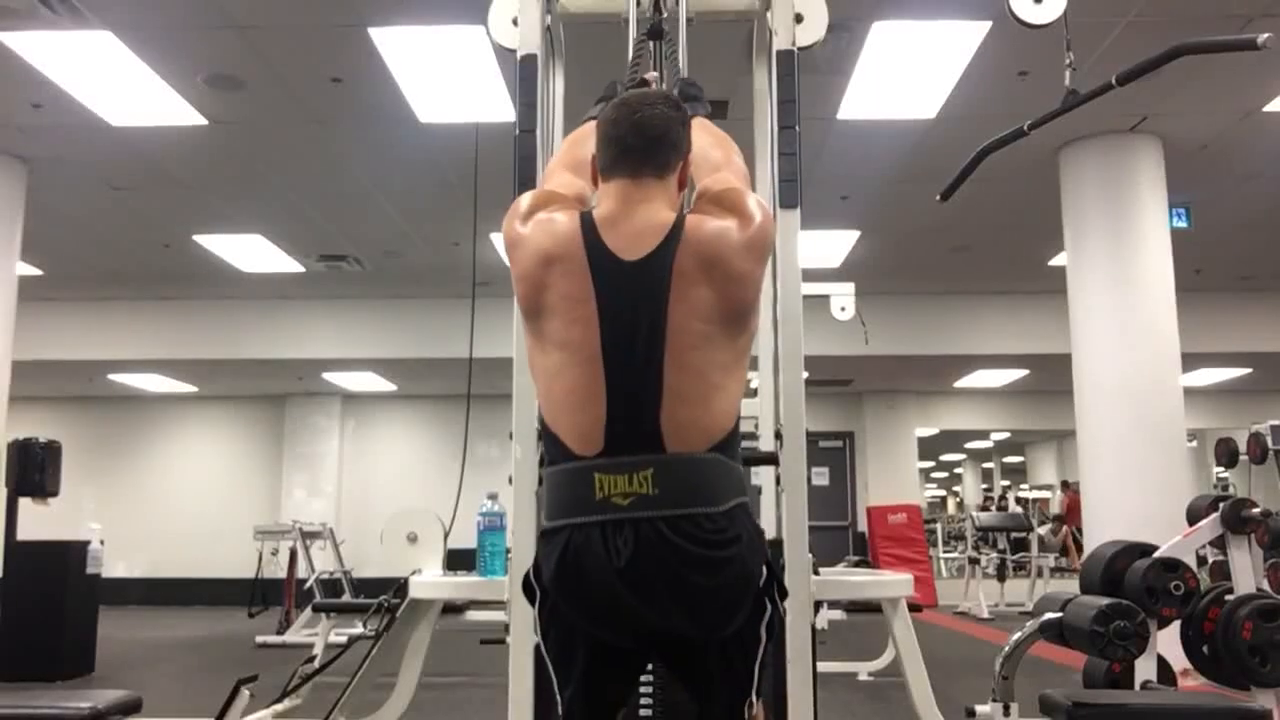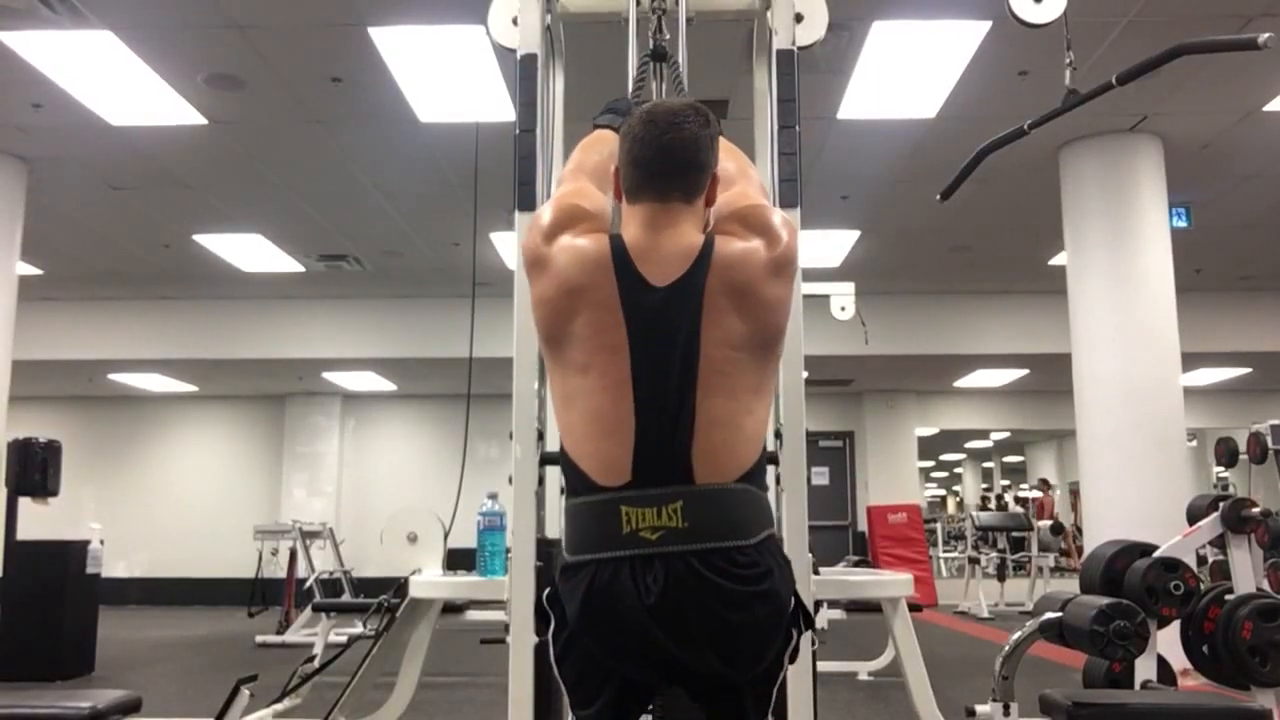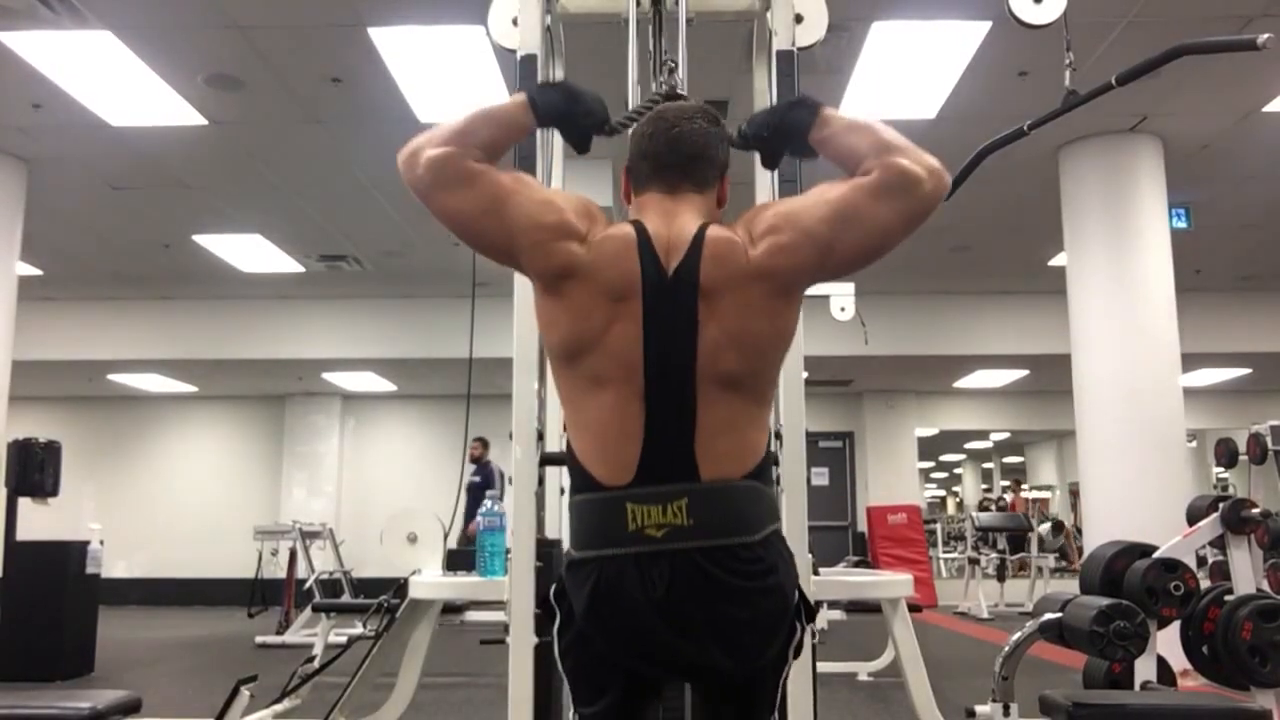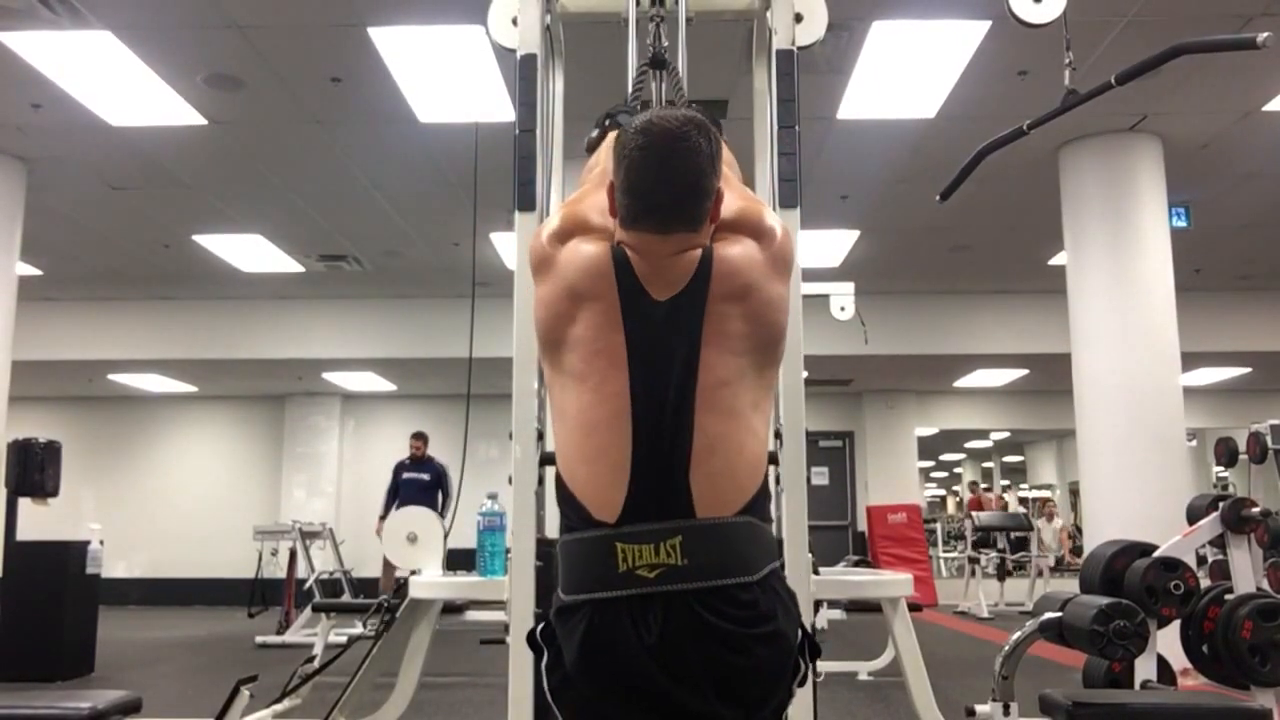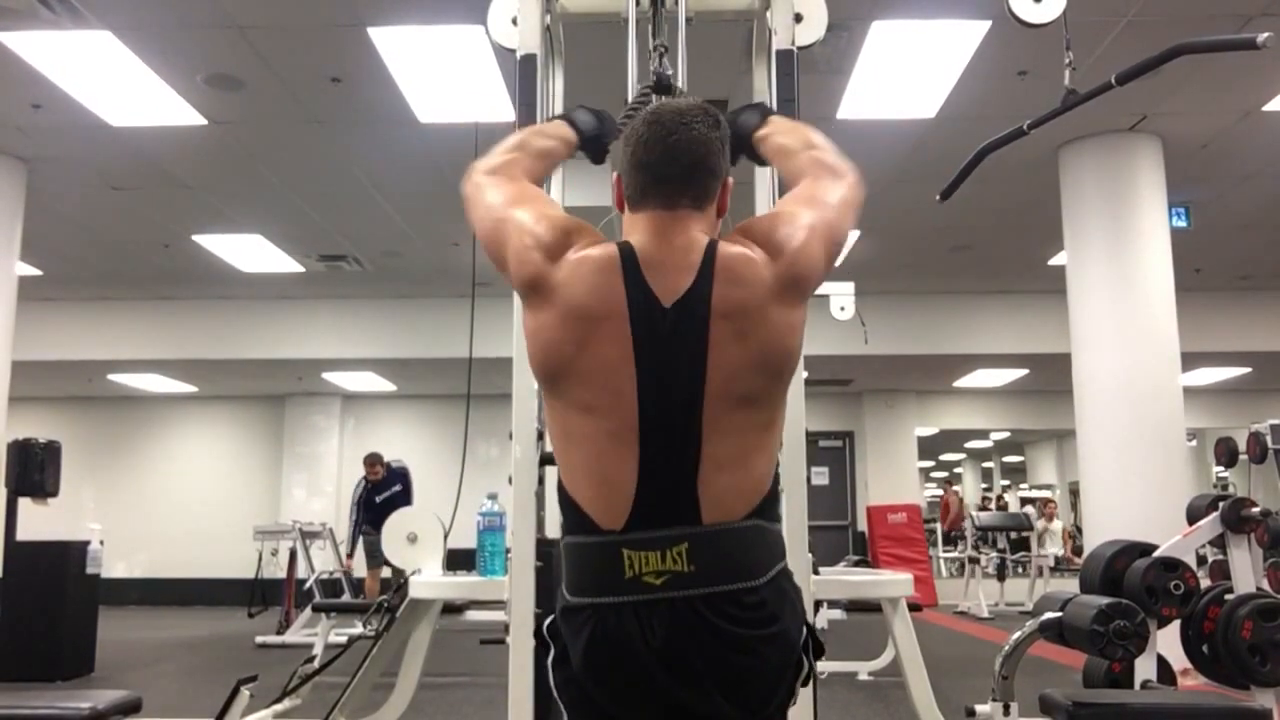
dt=1s
person 1, frame 1
left shoulder: (536, 235)
right shoulder: (736, 236)
left elbow: (565, 168)
right elbow: (726, 166)
left wrist: (600, 114)
right wrist: (697, 111)
left hip: (582, 550)
right hip: (707, 545)
person 1, frame 2
left shoulder: (561, 257)
right shoulder: (762, 256)
left elbow: (579, 177)
right elbow: (740, 179)
left wrist: (610, 123)
right wrist: (700, 132)
left hip: (605, 585)
right hip: (735, 582)
person 1, frame 3
left shoulder: (568, 252)
right shoulder: (771, 255)
left elbow: (427, 162)
right elbow: (918, 178)
left wrist: (540, 104)
right wrist: (810, 121)
left hip: (609, 582)
right hip: (742, 579)
person 1, frame 4
left shoulder: (565, 264)
right shoulder: (757, 261)
left elbow: (595, 184)
right elbow: (726, 180)
left wrist: (616, 132)
right wrist: (700, 136)
left hip: (601, 625)
right hip: (740, 617)
person 1, frame 5
left shoulder: (555, 273)
right shoulder: (773, 271)
left elbow: (489, 176)
right elbow: (831, 173)
left wrist: (574, 127)
right wrist: (759, 125)
left hip: (605, 628)
right hip: (745, 622)
